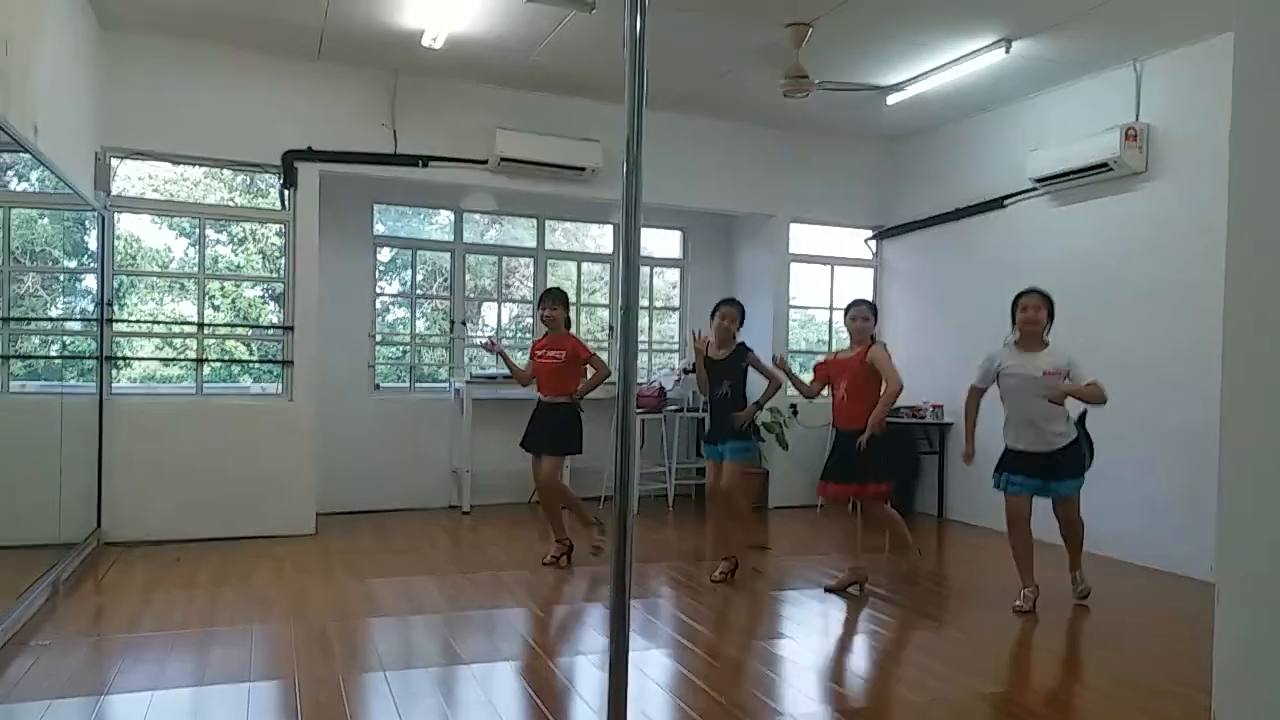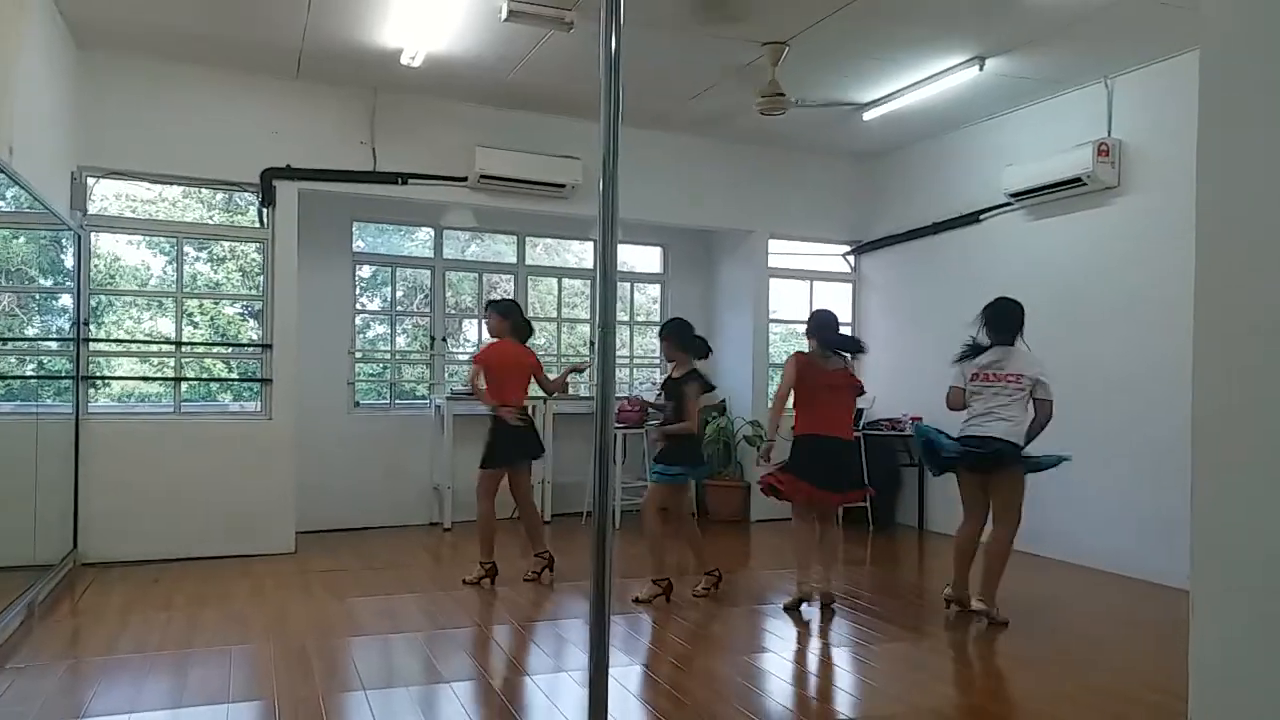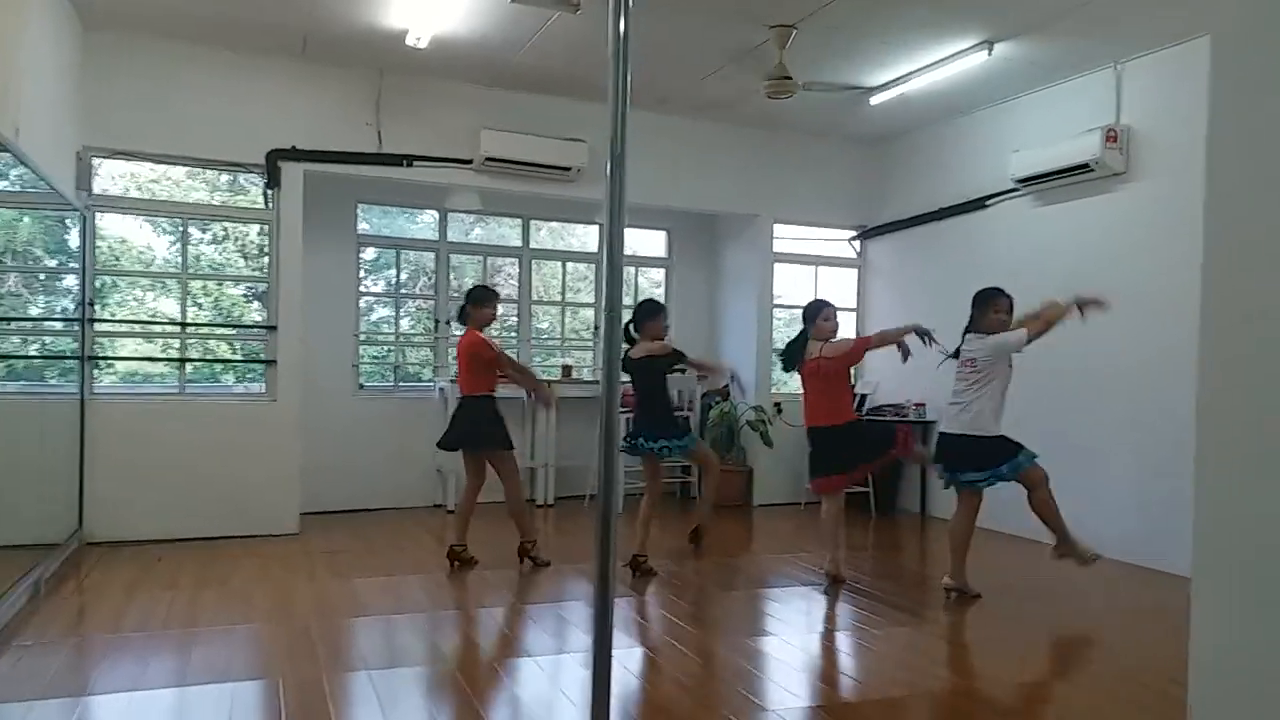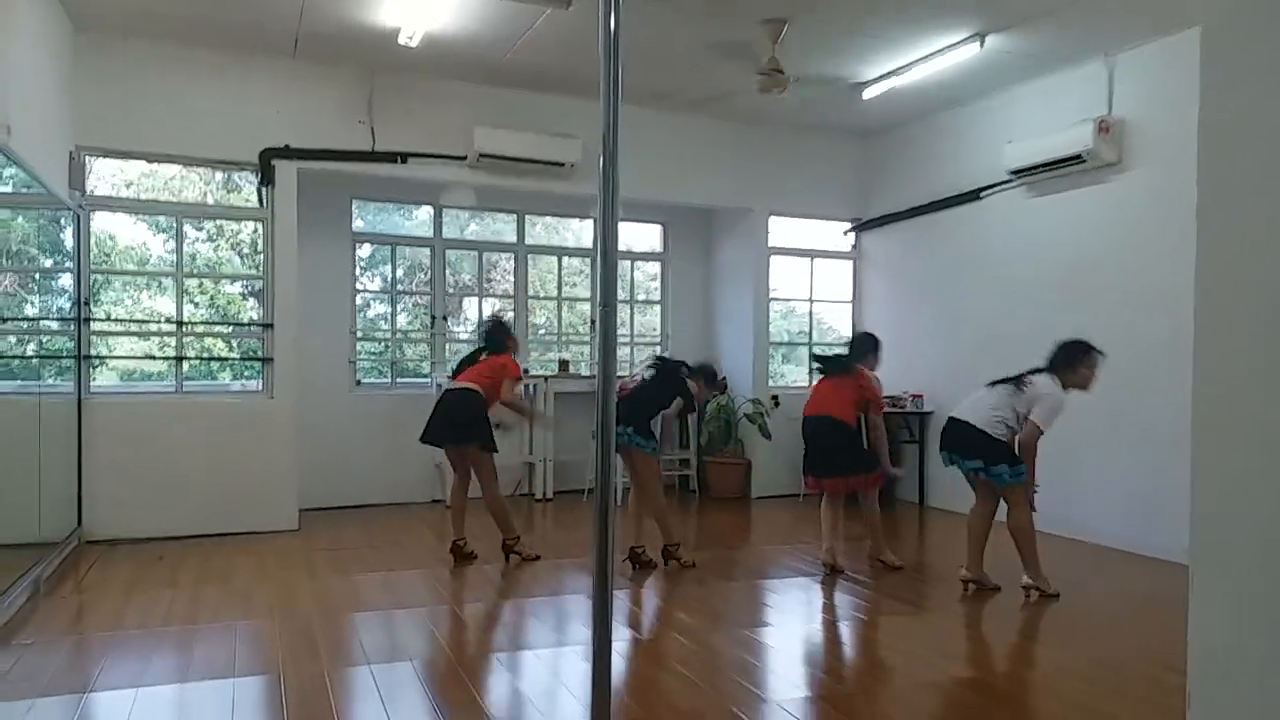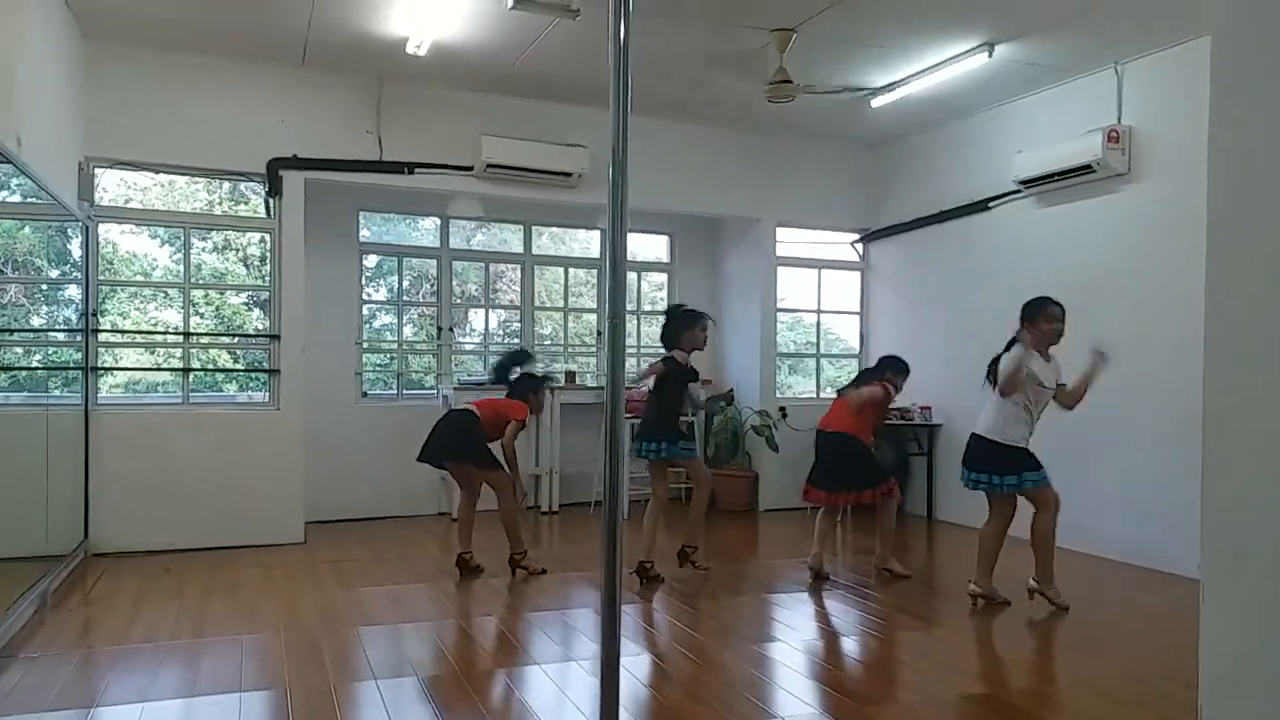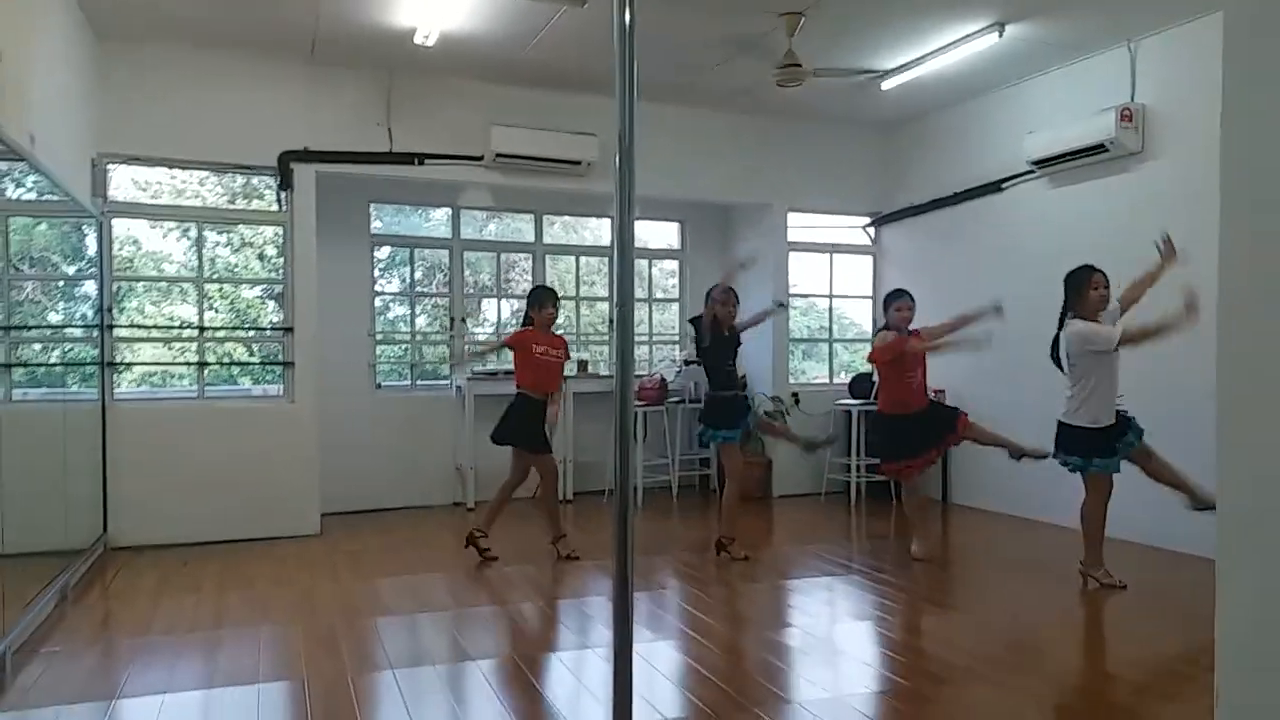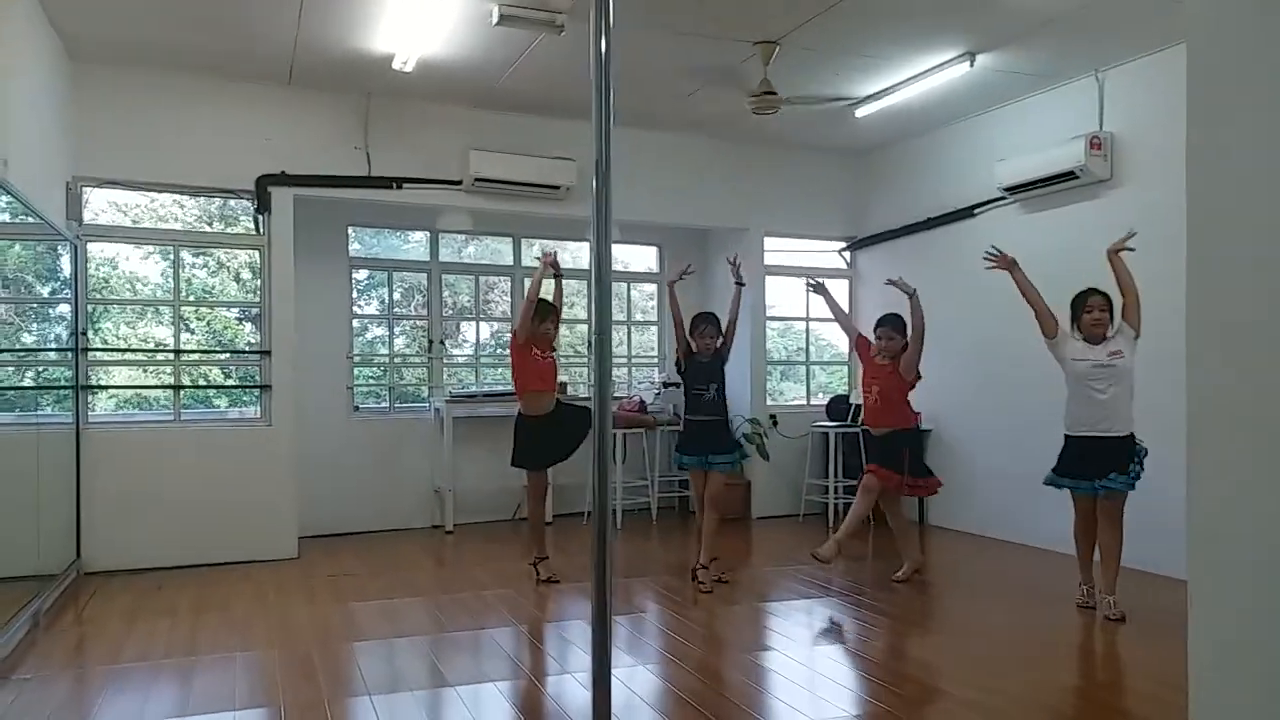
dt=0.7s
person 1, frame 1
left shoulder: (1060, 359)
right shoulder: (997, 358)
left elbow: (1100, 395)
right elbow: (975, 395)
left wrist: (1070, 389)
right wrist: (969, 440)
left hip: (1059, 448)
right hip: (1017, 452)
left knee: (1067, 514)
right knee: (1015, 515)
left ankle: (1076, 571)
right ankle: (1028, 586)
person 1, frame 2
left shoulder: (969, 359)
right shoulder: (1032, 364)
left elbow: (953, 402)
right elbow: (1045, 413)
right wrist: (1023, 438)
left hip: (968, 444)
right hip: (1006, 448)
left knee: (973, 519)
right knee: (1006, 524)
left ankle: (957, 589)
right ankle: (985, 599)
person 1, frame 3
left shoulder: (970, 341)
right shoulder: (994, 345)
left elbow: (1021, 325)
right elbow: (1038, 327)
left wrist: (1063, 306)
right wrist: (1074, 303)
left hip: (951, 438)
right hip: (979, 439)
left knee: (967, 504)
right knee: (1036, 479)
left ankle: (955, 577)
right ankle: (1067, 544)
person 1, frame 4
left shoulder: (1037, 381)
right shoulder: (1055, 395)
right elbow: (1028, 438)
left wrist: (1024, 476)
right wrist: (1028, 479)
left hip: (957, 428)
right hip: (983, 435)
left knee: (986, 497)
right knee: (1018, 502)
left ankle: (973, 568)
right ankle: (1034, 576)
person 1, frame 5
left shoulder: (1051, 363)
right shoulder: (1019, 355)
left elbow: (1068, 402)
right elbow: (1005, 388)
left wrist: (1093, 371)
right wrist: (1023, 352)
left hip: (1008, 447)
right hip: (994, 445)
left knee: (1001, 511)
right knee: (1047, 503)
left ankle: (982, 583)
right ankle: (1042, 579)
person 1, frame 6
left shoulder: (1102, 318)
right shoulder: (1079, 331)
left elbow: (1130, 295)
right elbow: (1135, 336)
left wrist: (1163, 264)
right wrist: (1179, 318)
left hip: (1106, 420)
right hip: (1083, 426)
left knee: (1145, 457)
right knee: (1100, 489)
left ankle: (1196, 495)
right ankle: (1092, 563)
person 1, frame 7
left shoulder: (1124, 342)
right shoulder: (1066, 348)
left elbow: (1132, 296)
right elbow: (1038, 306)
left wrist: (1115, 256)
right wrist: (1013, 269)
left hip: (1118, 443)
right hip: (1080, 443)
left knee: (1110, 516)
right knee: (1085, 516)
left ankle: (1107, 593)
right ankle: (1086, 582)
person 2, frame 1
left shoulder: (742, 353)
right shoulder: (705, 350)
left elbow: (775, 382)
right elbow: (702, 386)
left wrist: (755, 407)
right wrist: (699, 354)
left hip: (737, 430)
right hip: (715, 430)
left knee: (729, 488)
right knee: (715, 493)
left ankle: (747, 545)
right ankle: (728, 556)
person 2, frame 2
left shoulder: (691, 379)
right shoulder: (676, 373)
left elbow: (691, 425)
left wrist: (661, 431)
right wrist: (647, 404)
left hip: (681, 454)
right hip: (672, 452)
left knee: (649, 508)
right knee: (680, 514)
left ankle: (660, 579)
right ankle: (709, 571)
person 2, frame 3
left shoulder: (628, 354)
right shoulder: (661, 350)
right elbow: (698, 365)
right wrist: (724, 370)
left hip: (641, 429)
right hip: (666, 426)
left knee: (652, 491)
right knee: (711, 466)
left ankle: (638, 557)
right ankle: (700, 526)
person 2, frame 4
left shoulder: (668, 377)
right shoulder: (691, 389)
right elbow: (668, 415)
left hip: (621, 417)
right hip: (635, 423)
left knee: (640, 492)
right knee: (653, 490)
left ankle: (637, 549)
right ankle: (672, 547)
person 2, frame 5
left shoulder: (678, 360)
right shoulder: (679, 360)
right elbow: (654, 369)
left hip: (652, 433)
right hip: (664, 433)
left knee: (658, 496)
right knee: (703, 483)
left ankle: (645, 562)
right ankle: (689, 548)
person 2, frame 6
left shoulder: (730, 332)
right shoulder: (708, 333)
left elbow: (752, 320)
right elbow: (714, 299)
left wrist: (774, 308)
right wrist: (732, 273)
left hip: (737, 403)
right hip: (720, 409)
left knee: (772, 427)
right knee: (735, 476)
left ankle: (806, 442)
right ankle: (725, 538)
person 2, frame 7
left shoulder: (721, 358)
right shoulder: (685, 360)
left elbow: (733, 321)
right elbow: (677, 321)
left wrist: (738, 283)
right wrist: (672, 286)
left hip: (719, 434)
right hip: (693, 434)
left knee: (711, 502)
right knee: (701, 503)
left ankle: (703, 564)
right ankle: (705, 563)
person 3, frame 1
left shoulder: (572, 343)
right shoulder: (538, 344)
left elbow: (603, 371)
right elbow: (524, 378)
left wrist: (578, 394)
right wrist: (499, 352)
left hip: (562, 415)
right hip: (542, 413)
left knee: (549, 479)
right knee: (542, 482)
left ankle: (592, 524)
right ankle: (561, 540)
person 3, frame 2
left shoulder: (490, 350)
right shoulder: (525, 353)
left elbow: (474, 383)
right elbow: (551, 389)
left wrist: (496, 408)
right wrist: (569, 371)
left hip: (505, 428)
right hip: (520, 426)
left knee: (484, 495)
right knee: (522, 495)
left ankle: (487, 564)
right ankle: (541, 555)
person 3, frame 3
left shoulder: (472, 340)
right shoulder: (476, 340)
left elbow: (503, 370)
right elbow: (511, 367)
left wrist: (533, 387)
right wrist: (538, 388)
left hip: (468, 413)
right hip: (480, 413)
left knee: (474, 481)
right knee: (511, 480)
left ankle: (458, 547)
right ankle: (528, 544)
person 3, frame 4
left shoulder: (484, 361)
right shoulder: (510, 364)
right elbow: (506, 398)
right wrist: (528, 412)
left hip: (446, 406)
right hip: (467, 408)
left knee: (461, 477)
right knee: (489, 481)
left ankle: (459, 543)
right ankle: (511, 541)
person 3, frame 5
left shoulder: (503, 406)
right shoulder: (521, 409)
right elbow: (507, 443)
right wrist: (518, 482)
left hip: (445, 430)
right hip: (464, 430)
left knee: (470, 492)
right knee: (505, 489)
left ankle: (465, 556)
right ankle: (518, 554)
person 3, frame 6
left shoulder: (560, 344)
right shoulder: (524, 336)
left elbow: (556, 383)
right elbow: (493, 348)
left wrist: (555, 406)
left hip: (539, 411)
right hip: (525, 410)
left knee: (518, 477)
right knee: (549, 473)
left ankle: (480, 532)
right ankle: (558, 537)
person 3, frame 7
left shoulder: (548, 345)
right shoulder: (521, 345)
left elbow: (556, 310)
right elbow: (531, 303)
left wrist: (557, 277)
right wrist: (542, 268)
left hip: (556, 413)
right hip: (532, 423)
right knee: (537, 493)
right ankle: (540, 559)
person 4, frame 1
left shoulder: (875, 351)
right shoulder: (834, 359)
left elbow: (895, 385)
right elbow: (809, 391)
left wrist: (872, 425)
right wrist: (787, 372)
left hip: (867, 438)
right hip: (844, 439)
left knee: (873, 504)
right knee: (836, 501)
left ankle: (910, 546)
right ankle: (856, 570)
person 4, frame 2
left shoulder: (798, 361)
right shoulder: (848, 368)
left elbow: (780, 398)
left wrist: (770, 437)
left hip: (810, 445)
right hip: (843, 447)
left knee: (803, 514)
right knee: (828, 517)
left ankle: (802, 584)
right ankle: (825, 584)
person 4, frame 3
left shoulder: (804, 354)
right shoulder: (834, 350)
left elbow: (865, 341)
right elbow: (875, 339)
left wrist: (897, 337)
right wrist: (912, 330)
left hip: (819, 433)
right hip: (844, 430)
left knee: (831, 497)
right knee: (899, 439)
left ankle: (833, 564)
person 4, frame 4
left shoulder: (831, 372)
right shoulder: (869, 380)
right elbow: (875, 426)
right wrist: (885, 465)
left hip: (812, 426)
right hip: (840, 430)
left knee: (832, 492)
right knee: (868, 488)
left ankle: (829, 551)
right ankle: (879, 550)
person 4, frame 5
left shoulder: (859, 385)
right shoulder: (884, 389)
right elbow: (865, 394)
right wrist: (857, 399)
left hip: (826, 440)
right hip: (848, 445)
left knee: (831, 505)
right knee: (889, 495)
left ankle: (816, 558)
right ankle: (885, 558)
person 4, frame 6
left shoulder: (916, 335)
right shoulder: (885, 340)
left elbow: (944, 328)
right elbow: (922, 348)
left wrist: (982, 313)
right wrist: (957, 342)
left hip: (924, 411)
right hip: (894, 420)
left knee: (967, 429)
right knee: (909, 481)
left ankle: (1016, 448)
right ankle: (920, 538)
person 4, frame 7
left shoulder: (905, 364)
right shoulder: (869, 357)
left elbow: (919, 334)
right elbow: (847, 325)
left wrist: (911, 296)
right wrist: (825, 295)
left hip: (900, 440)
right hip: (877, 440)
left knee: (868, 488)
right knee: (889, 503)
left ankle: (834, 544)
right ankle: (913, 559)
